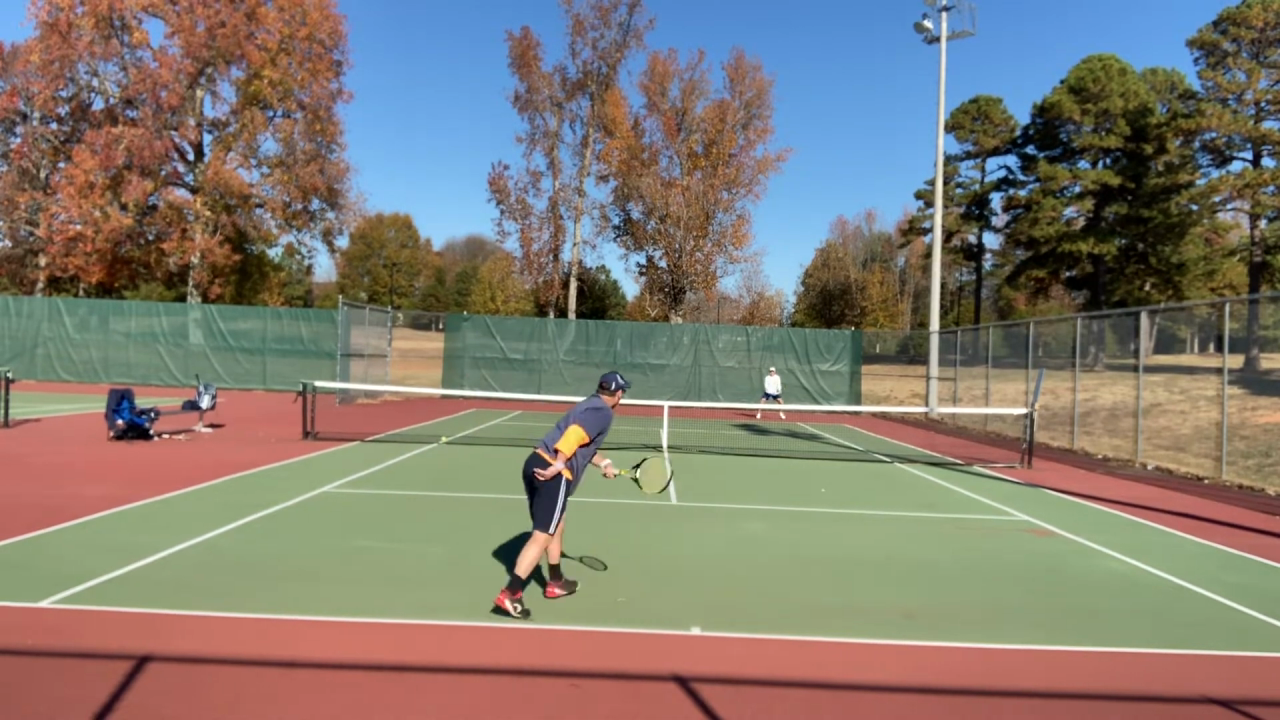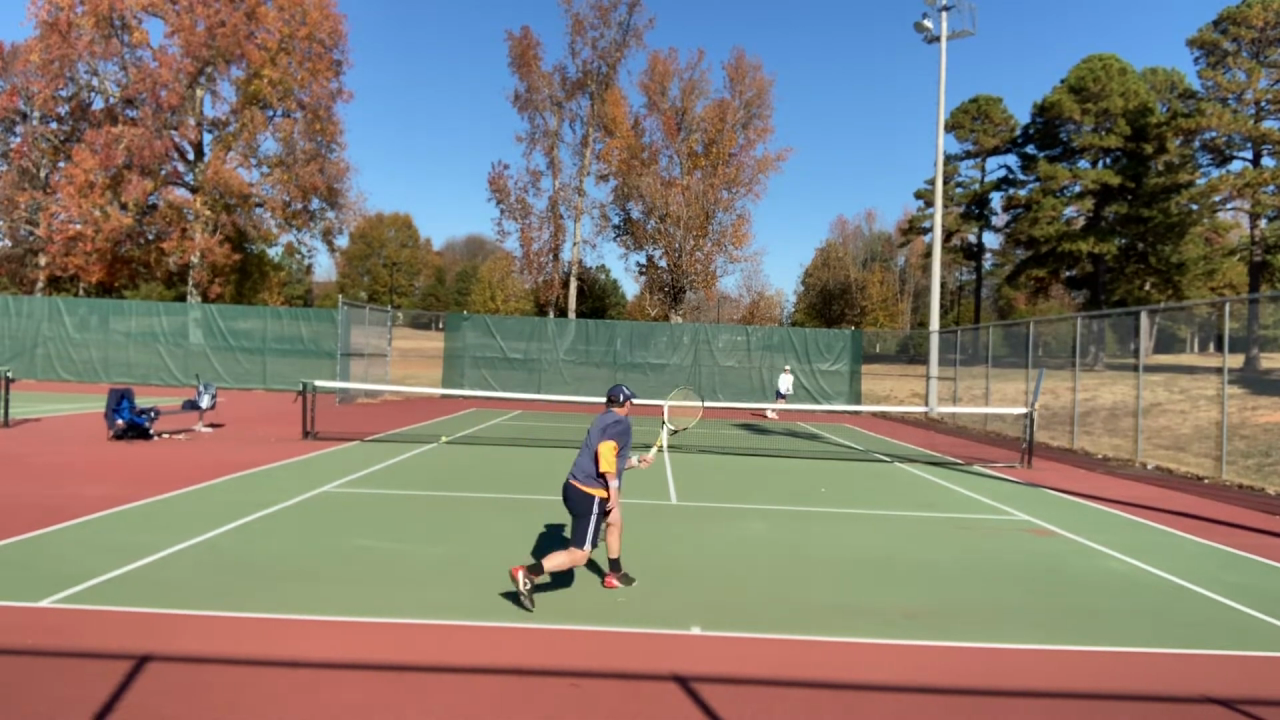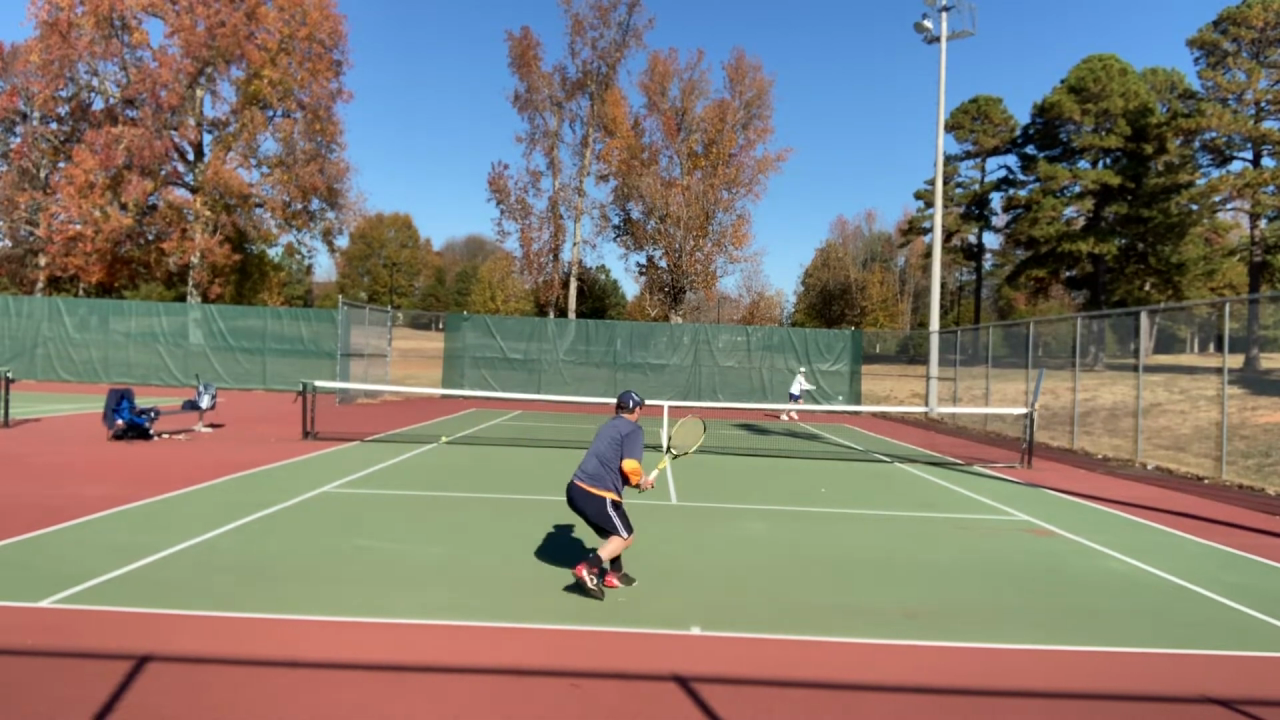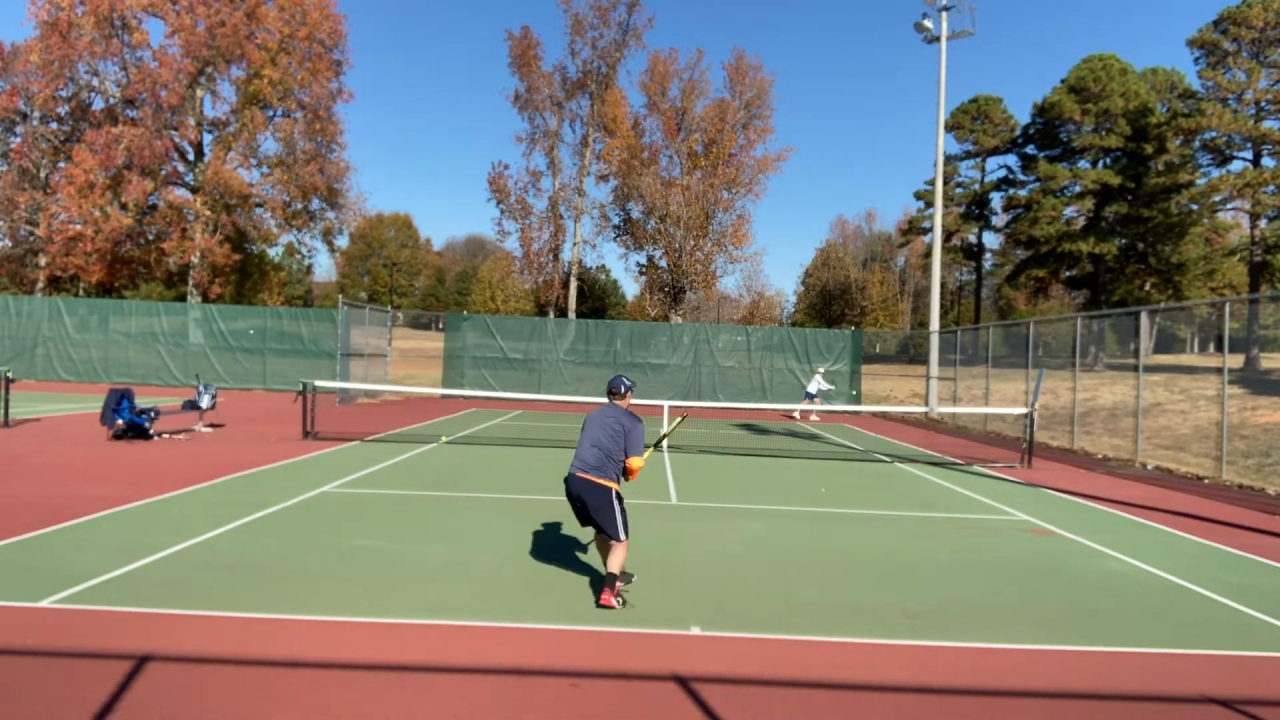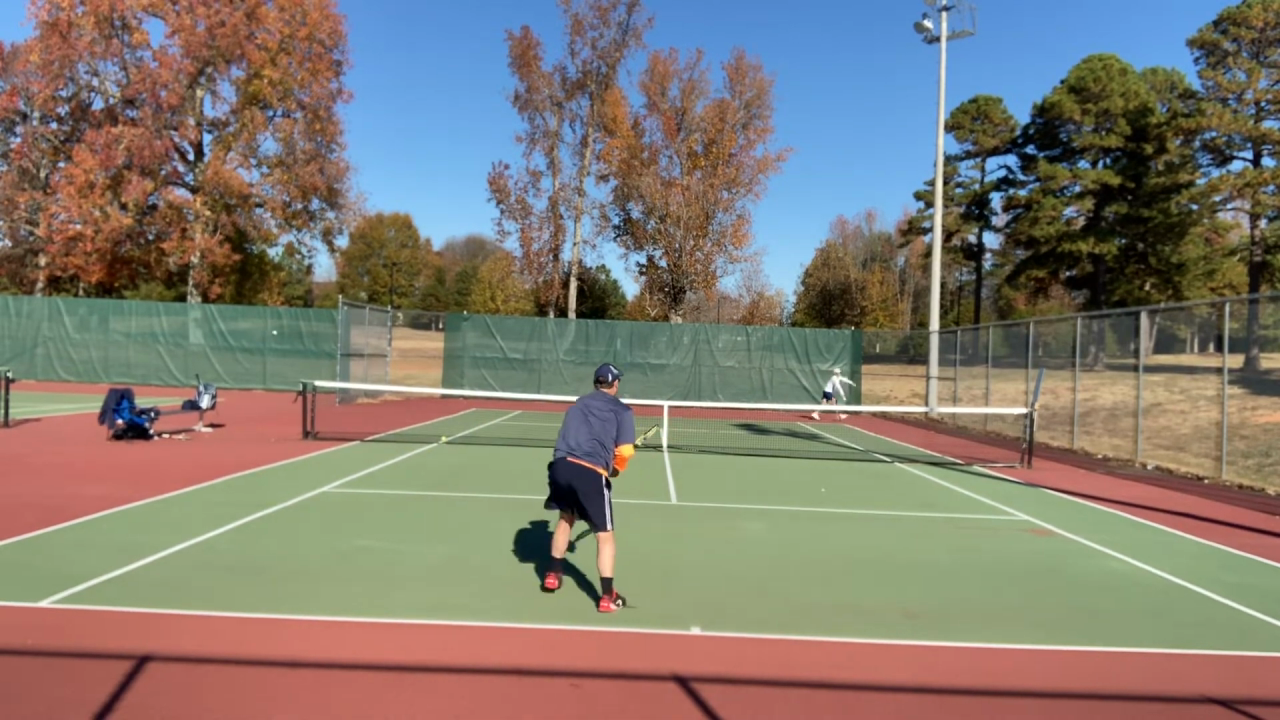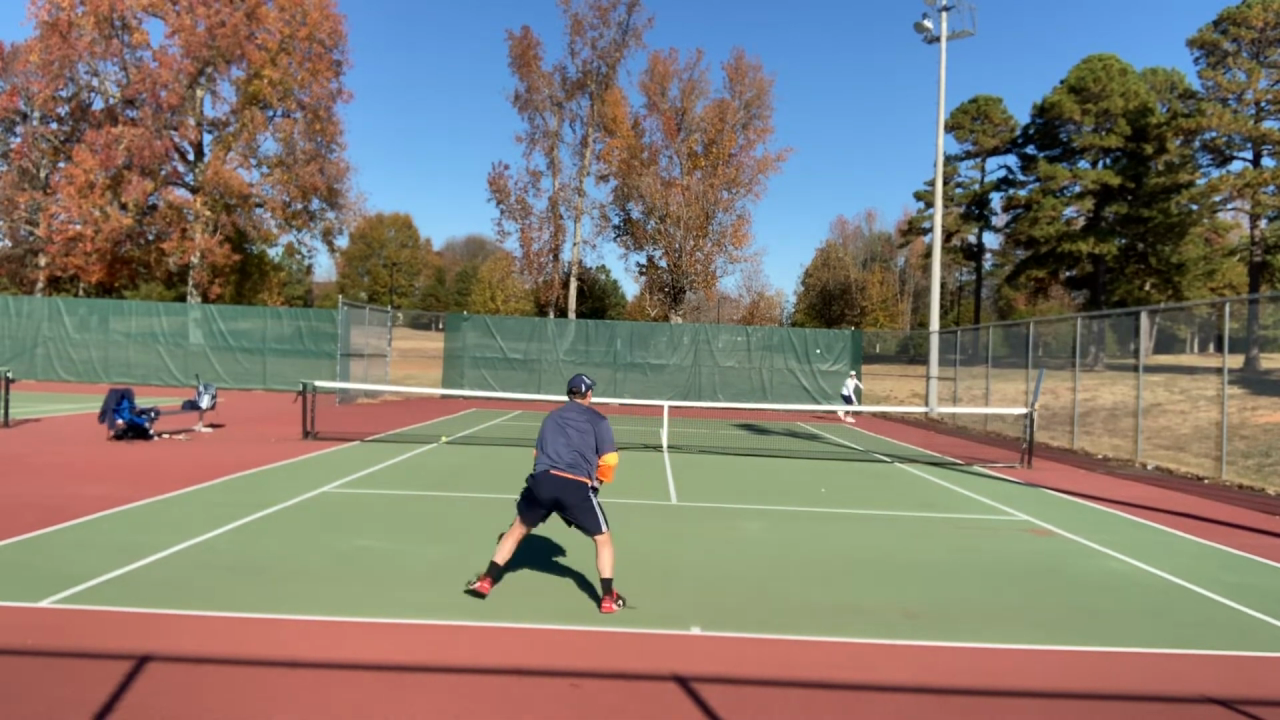
dt=0.2s
person 1, frame 1
left shoulder: (586, 405)
right shoulder: (603, 413)
right elbow: (574, 436)
left wrist: (604, 463)
right wrist: (556, 466)
left hip: (535, 462)
right hip: (552, 475)
left knee: (556, 526)
right knee: (543, 535)
left ankle: (555, 582)
right ankle: (510, 594)
person 1, frame 2
left shoulder: (601, 421)
right shoulder: (622, 423)
right elbow: (606, 449)
left wrist: (634, 461)
right wrist: (613, 487)
left hip: (575, 488)
right hip: (589, 495)
left knee: (614, 518)
right knee: (578, 554)
left ankle: (615, 574)
right ankle: (526, 573)
person 1, frame 3
left shoulder: (608, 426)
right shoulder: (633, 430)
right elbow: (630, 467)
left wrist: (638, 480)
right wrist: (640, 482)
left hip: (577, 489)
right hip: (597, 496)
left knee: (613, 530)
right knee: (625, 536)
left ankle: (615, 573)
right ankle: (588, 568)
person 1, frame 4
left shoulder: (593, 416)
right shoulder: (632, 421)
right elbow: (634, 462)
right wrist: (629, 475)
left hip: (575, 481)
right hip: (601, 487)
left knee: (602, 531)
right knee: (619, 542)
left ankle: (614, 574)
right ankle: (609, 592)
person 1, frame 5
left shoulder: (576, 404)
right shoulder: (622, 410)
right elbow: (624, 452)
right wrist: (615, 468)
left hip: (561, 467)
right hip: (591, 475)
left knee: (566, 520)
right knee: (605, 537)
left ankle: (553, 575)
right ankle: (607, 597)
person 1, frame 6
left shoulder: (552, 417)
right shoulder: (598, 420)
left elbow: (538, 453)
right elbow: (610, 460)
right wrist: (599, 480)
left hip: (542, 481)
right hip: (577, 486)
left knee: (515, 533)
right knee: (604, 540)
left ankle: (485, 582)
right ankle: (609, 598)
